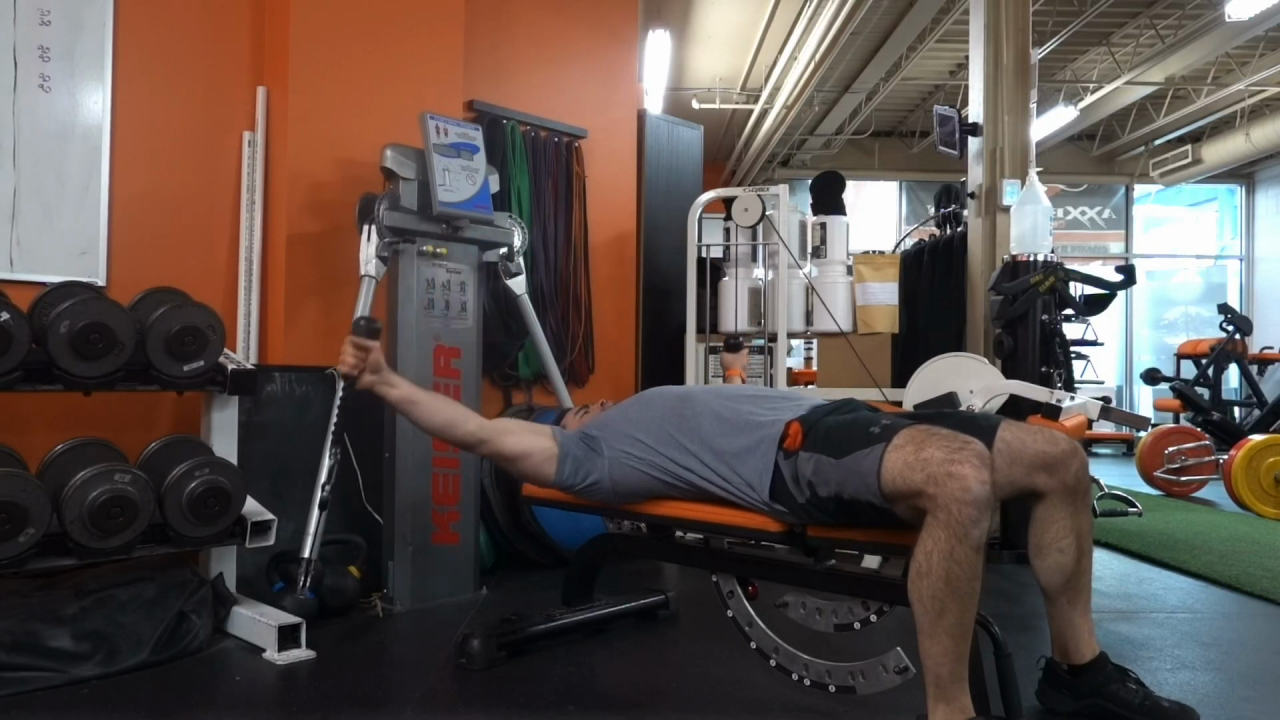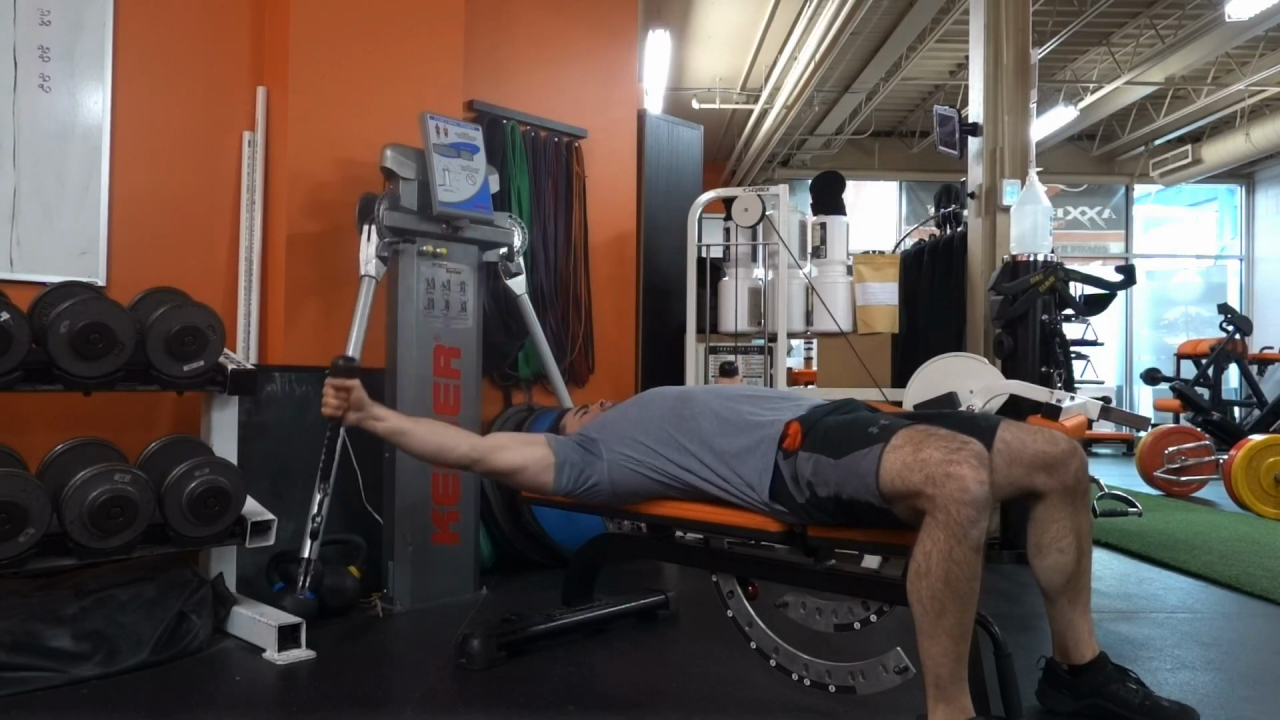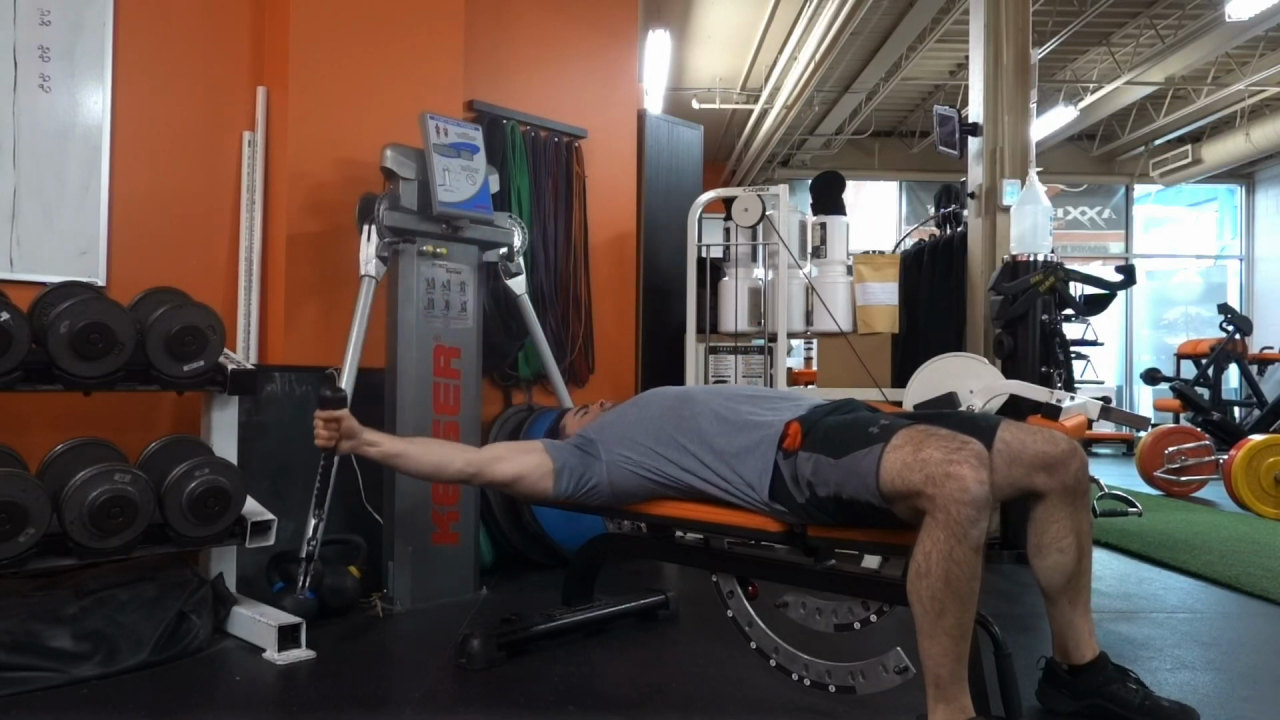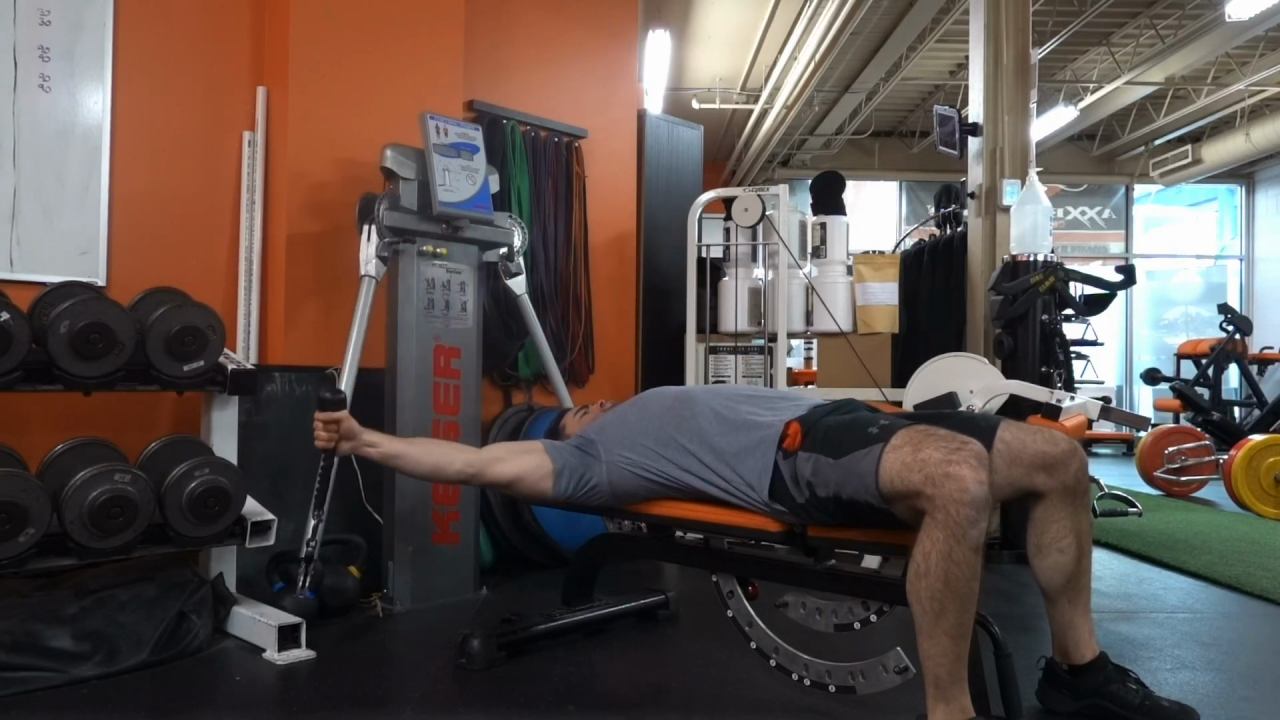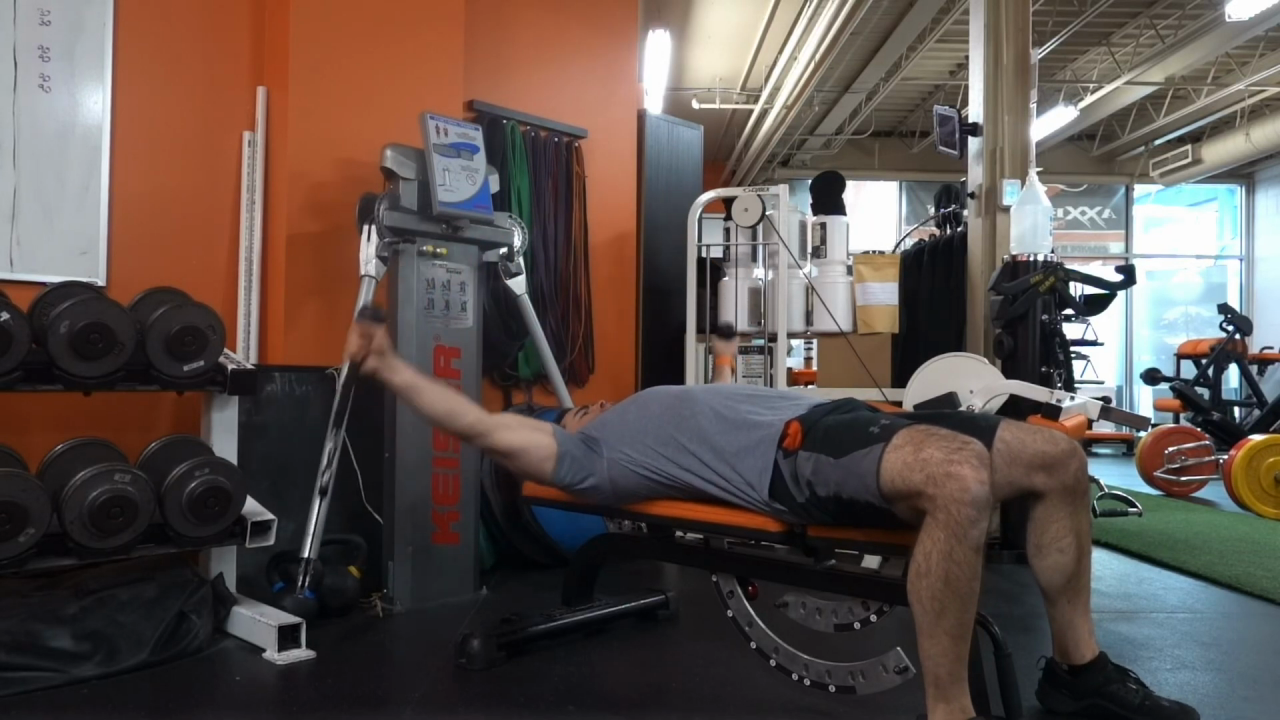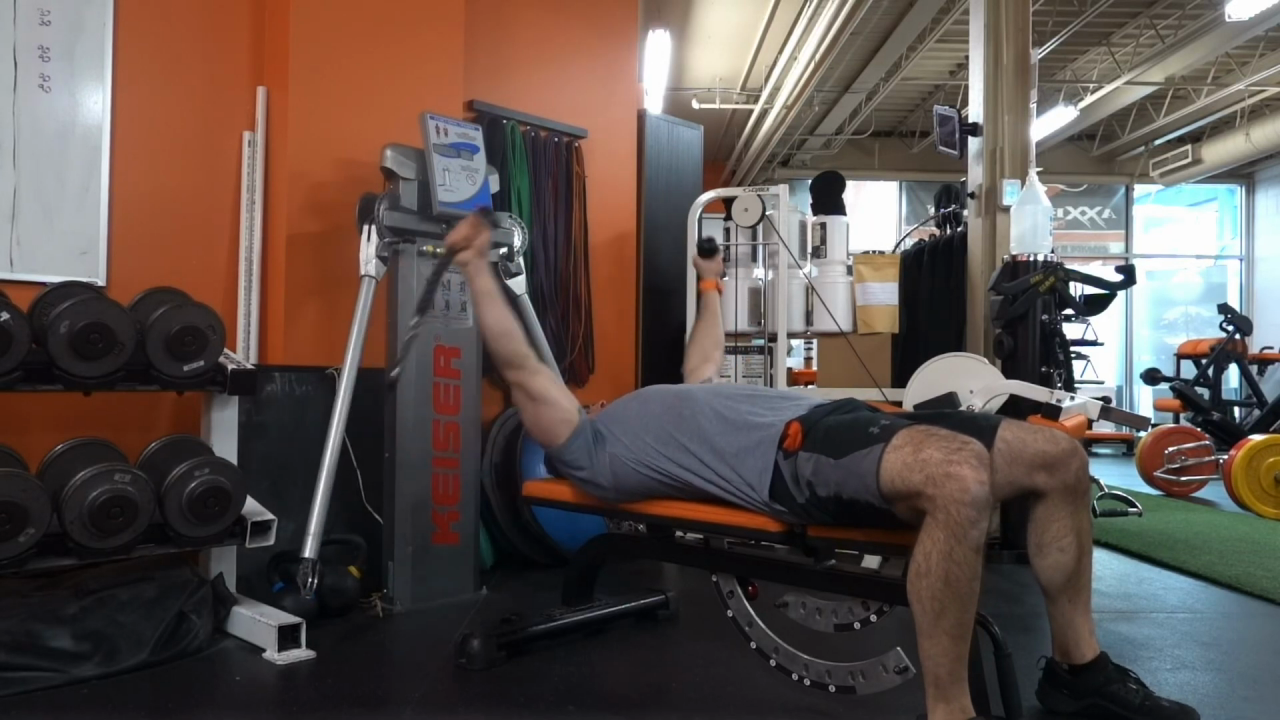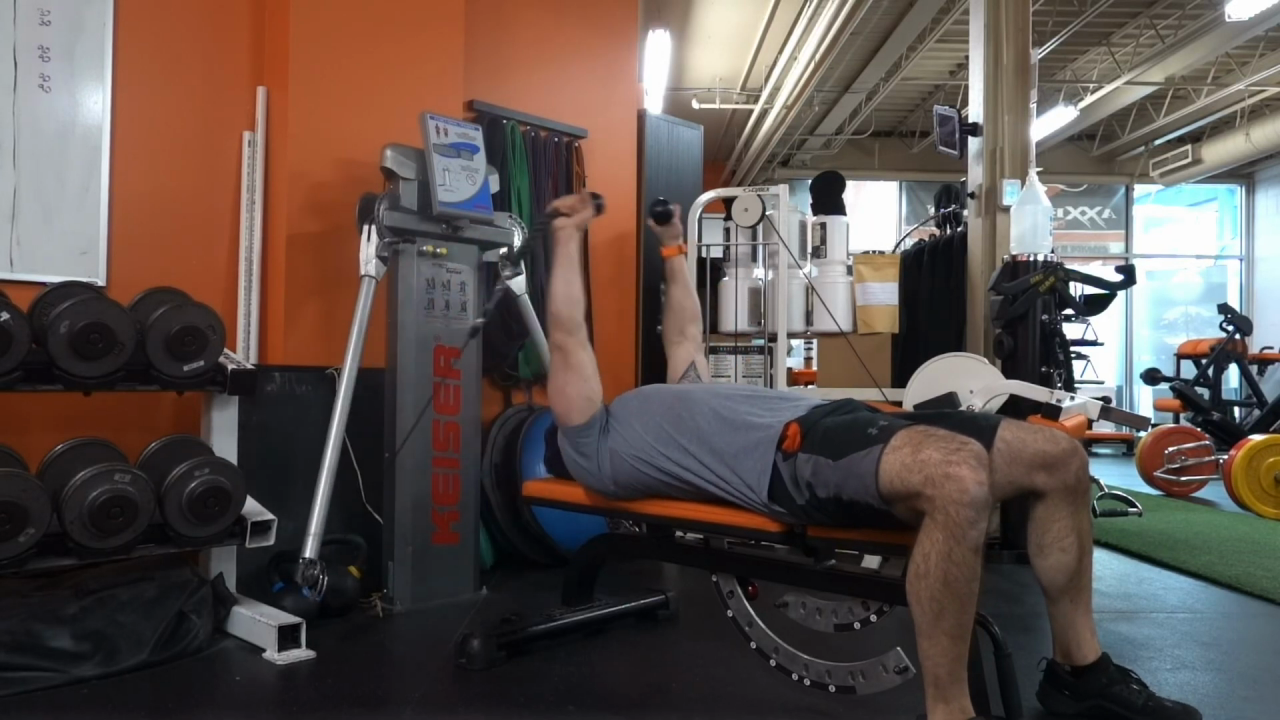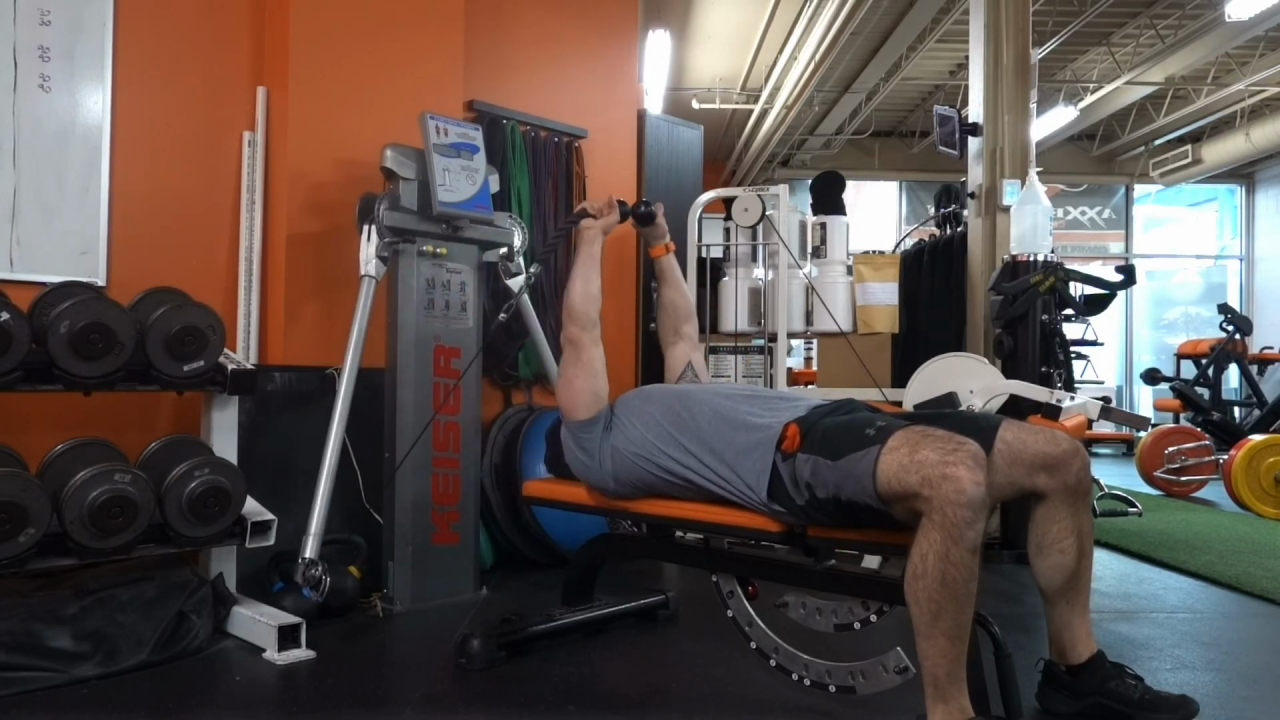
dt=0.2s
person 1, frame 1
left shoulder: (649, 414)
right shoulder: (590, 456)
right elbow: (488, 433)
left wrist: (735, 371)
right wrist: (383, 381)
left hip: (836, 415)
right hip: (794, 452)
left knee: (1058, 459)
right knee: (963, 478)
person 1, frame 2
left shoulder: (644, 415)
right shoulder: (588, 456)
right elbow: (486, 449)
left wrist: (730, 391)
right wrist: (370, 415)
left hip: (832, 417)
right hip: (791, 454)
left knee: (1057, 459)
right knee: (960, 479)
person 1, frame 3
left shoulder: (644, 417)
right shoulder: (587, 459)
right elbow: (484, 461)
left wrist: (731, 396)
right wrist: (364, 440)
left hip: (833, 416)
right hip: (793, 454)
left knee: (1057, 458)
right knee: (960, 479)
person 1, frame 4
left shoulder: (635, 417)
right shoulder: (587, 458)
right elbow: (482, 461)
left wrist: (728, 396)
right wrist: (366, 438)
left hip: (830, 415)
right hip: (791, 453)
left knee: (1058, 458)
right knee: (961, 479)
person 1, frame 5
left shoulder: (635, 412)
right shoulder: (590, 455)
right elbow: (487, 426)
left wrist: (723, 364)
right wrist: (388, 365)
left hip: (831, 417)
right hip: (784, 454)
left knee: (1056, 458)
right knee: (961, 479)
person 1, frame 6
left shoulder: (656, 405)
right shoulder: (597, 450)
left elbow: (705, 357)
right elbow: (524, 374)
left wrist: (711, 286)
right wrist: (477, 262)
left hip: (833, 418)
right hip: (785, 454)
left knee: (1057, 457)
right knee: (963, 479)
person 1, frame 7
left shoulder: (670, 401)
right shoulder: (597, 450)
left elbow: (685, 335)
right elbow: (568, 342)
left wrist: (671, 253)
right wrist: (568, 236)
left hip: (831, 419)
right hip: (786, 456)
left knee: (1059, 459)
right knee: (960, 480)
person 1, frame 8
left shoulder: (665, 402)
right shoulder: (598, 449)
left elbow: (682, 331)
right elbow: (580, 337)
left wrist: (660, 248)
right wrist: (592, 237)
left hip: (833, 418)
right hip: (788, 455)
left knee: (1059, 459)
right knee: (957, 480)
